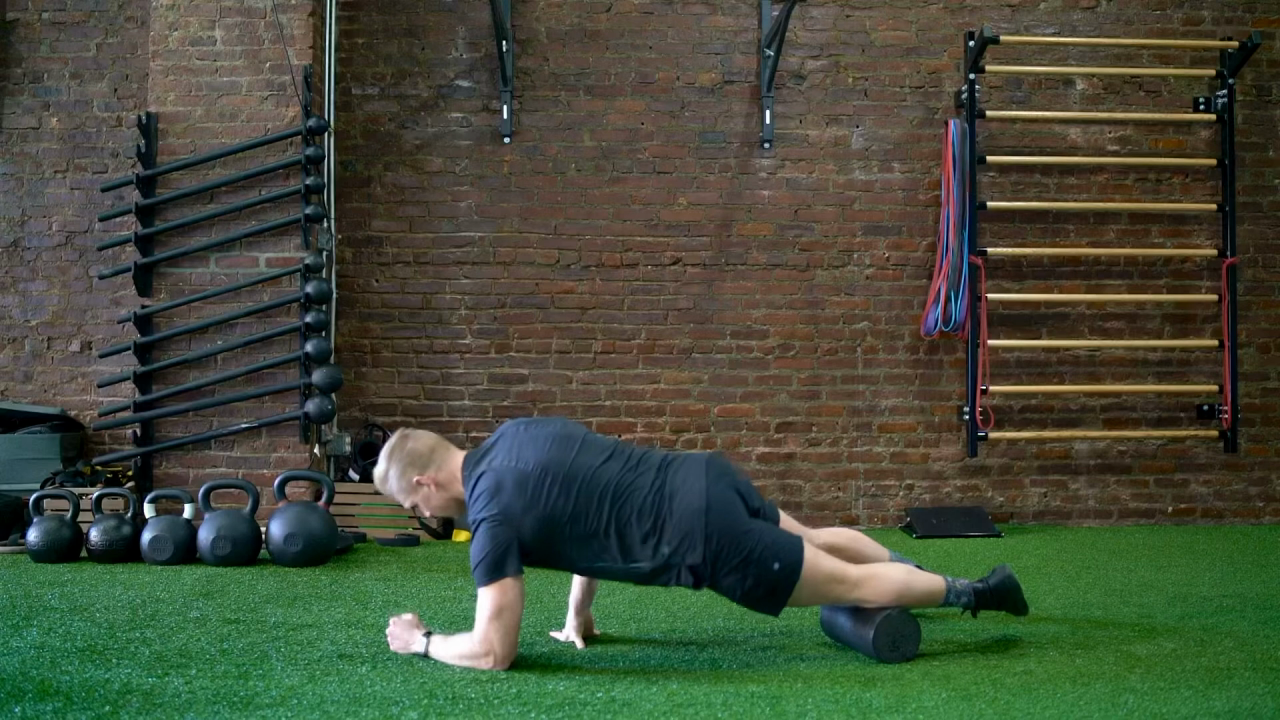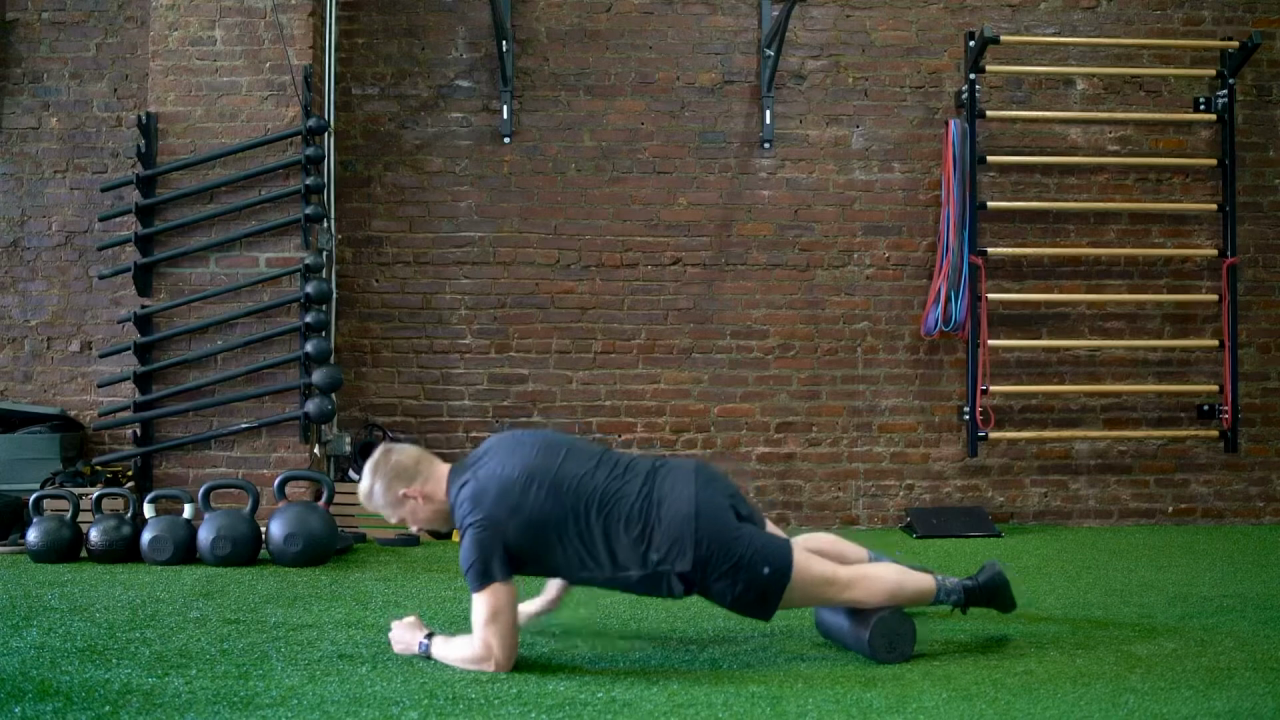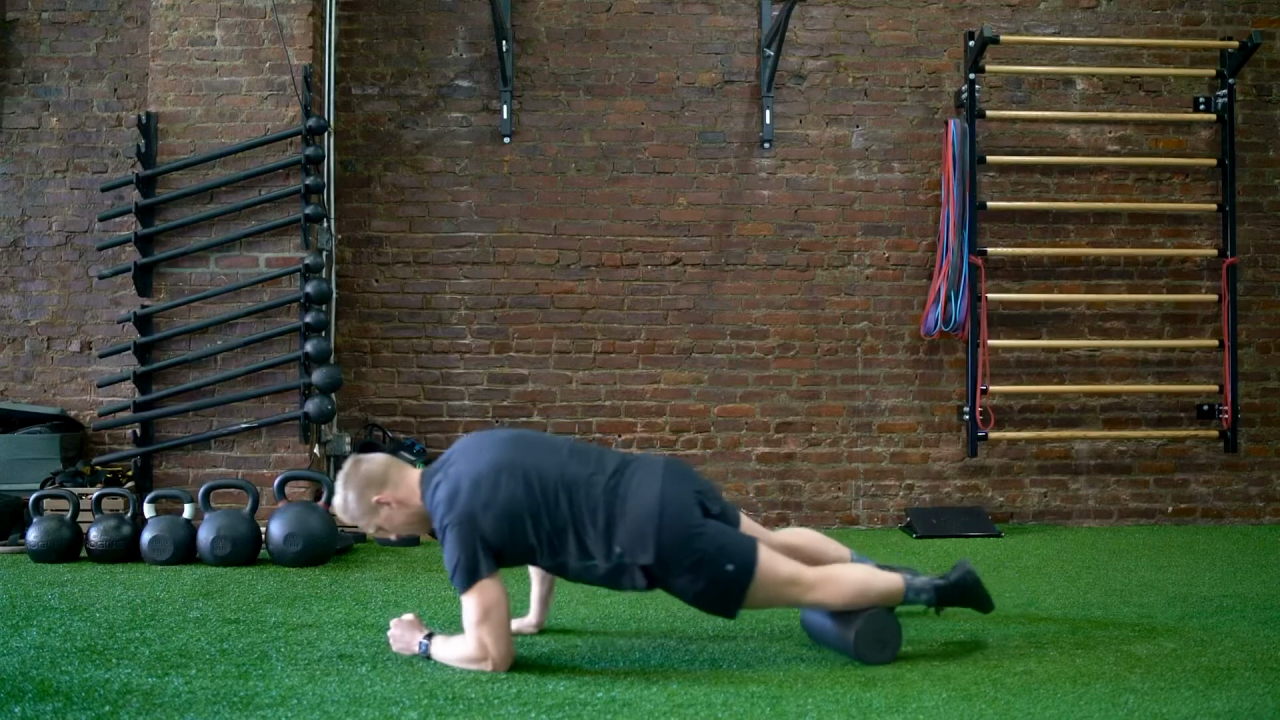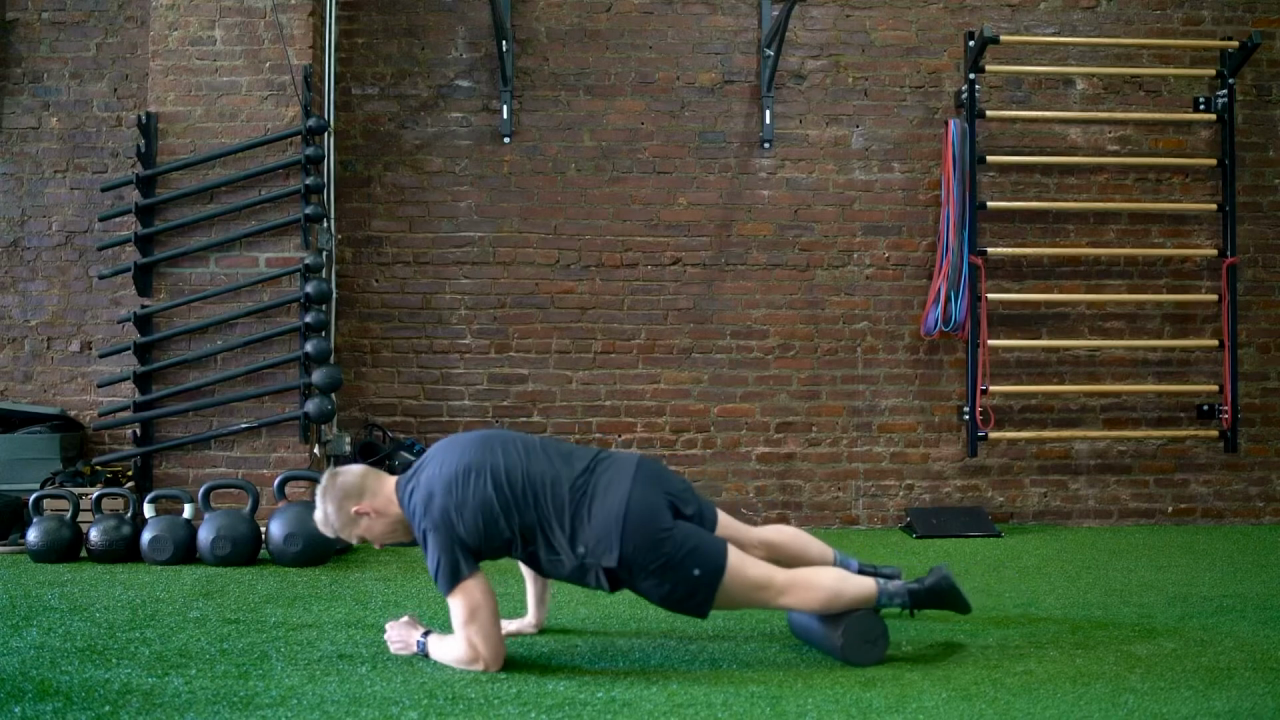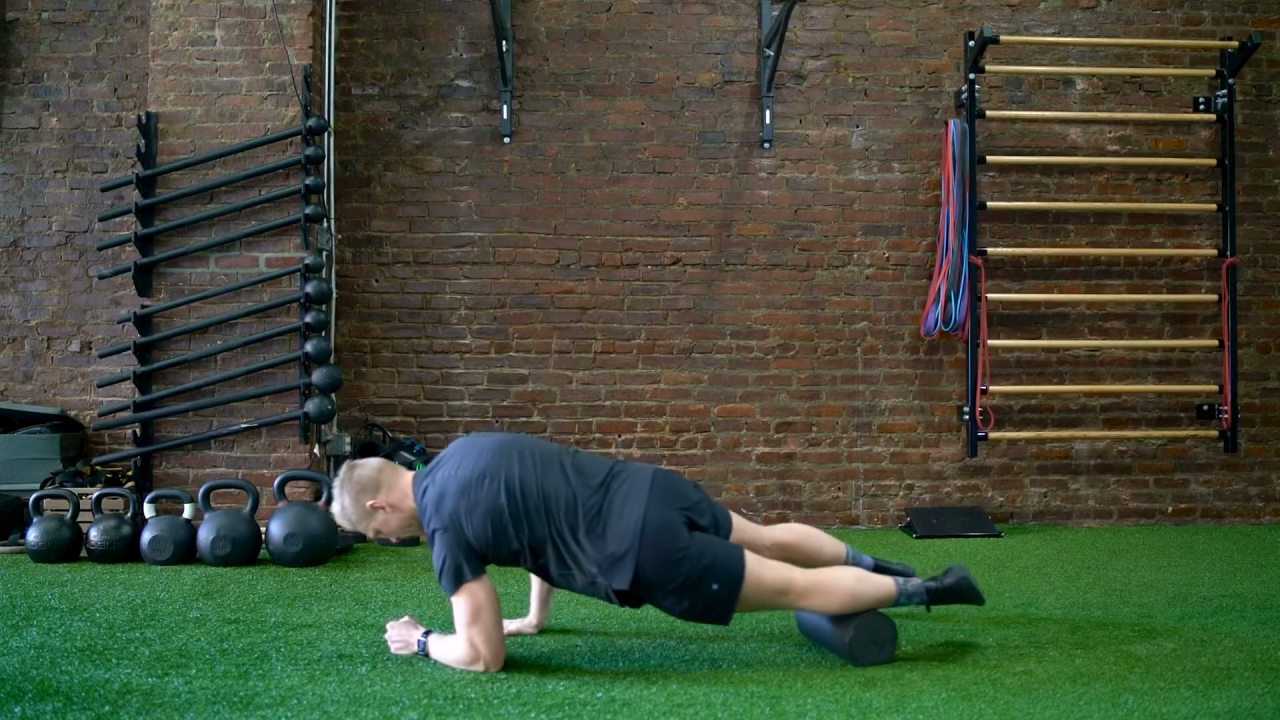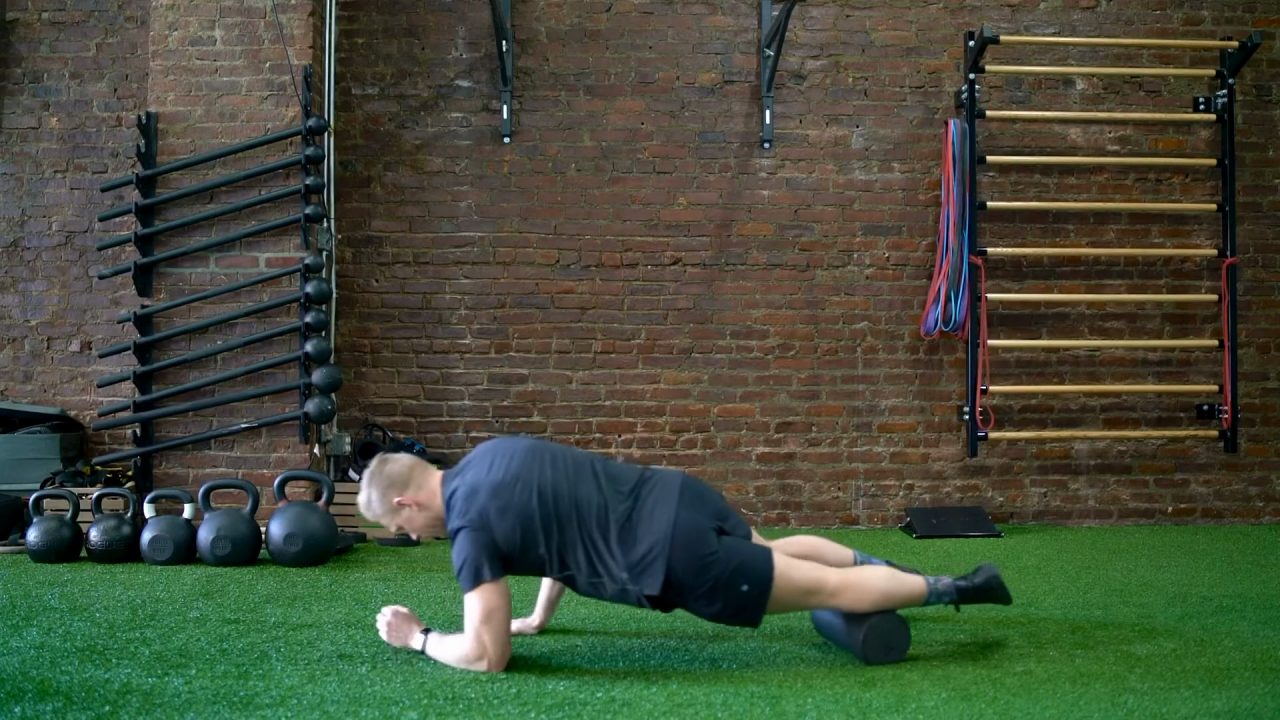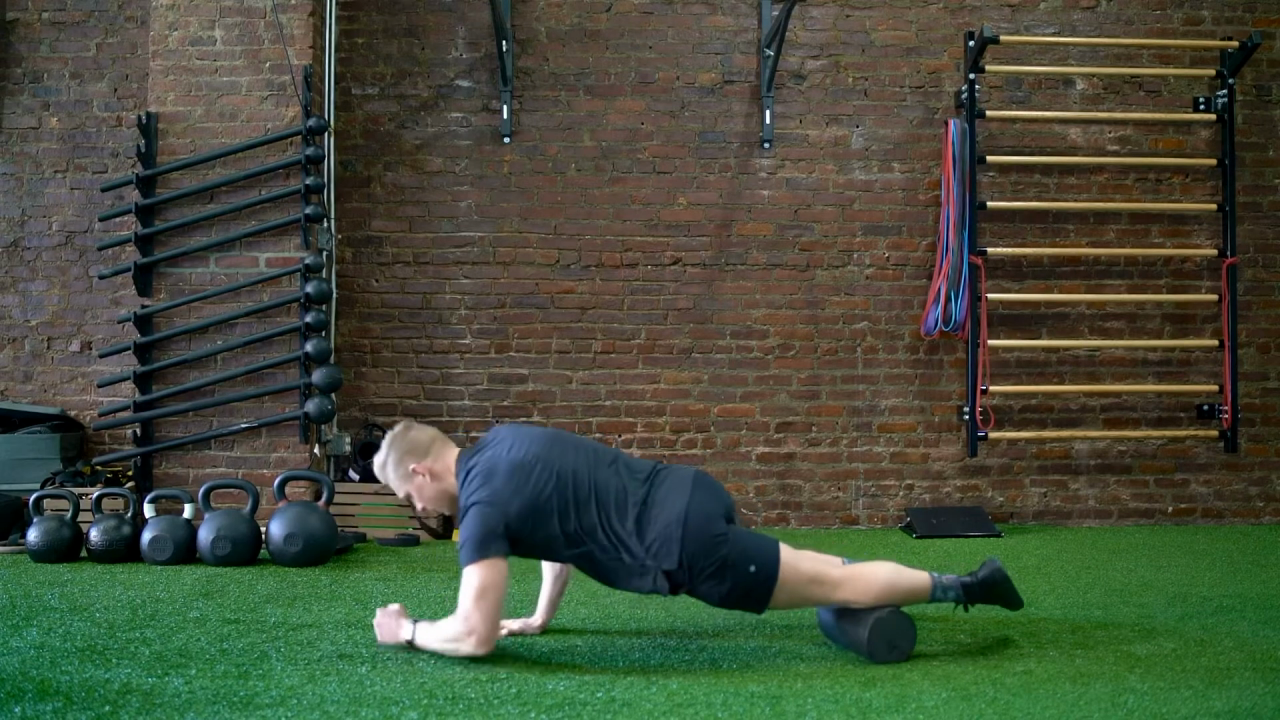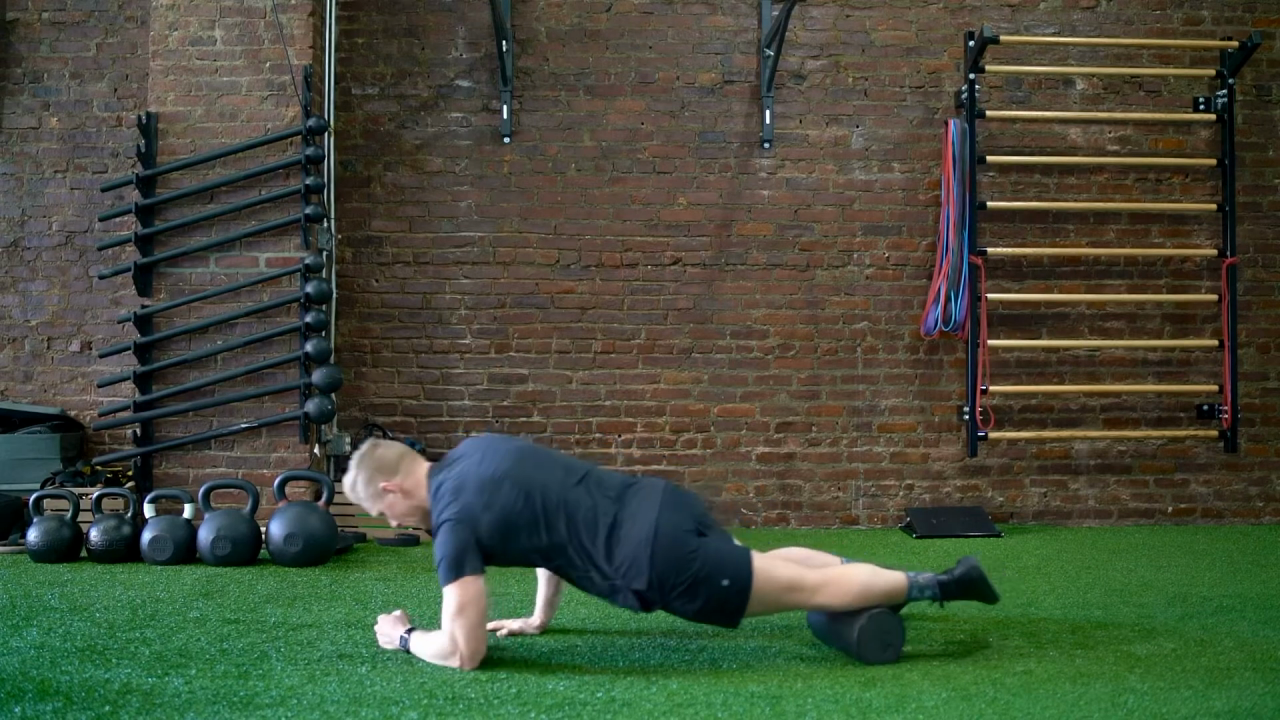
dt=0.3s
person 1, frame 1
left shoulder: (493, 513)
right shoulder: (514, 436)
left elbow: (493, 652)
left wrist: (423, 642)
right wrist: (578, 611)
left hip: (704, 535)
right hip: (703, 481)
left knee: (847, 587)
right knee: (811, 540)
left ankle: (974, 592)
right ankle: (909, 568)
person 1, frame 2
left shoulder: (479, 521)
right shoulder: (497, 451)
left elbow: (494, 655)
left wrist: (424, 643)
right wrist: (544, 601)
left hip: (692, 540)
right hip: (691, 487)
left knee: (838, 586)
right knee: (791, 545)
left ankle: (963, 589)
right ankle: (886, 565)
person 1, frame 3
left shoulder: (458, 519)
right shoulder: (467, 454)
left elbow: (490, 654)
left wrist: (423, 644)
right wrist: (537, 614)
left hip: (659, 534)
right hip: (662, 482)
left knee: (804, 584)
right knee: (772, 540)
left ankle: (934, 589)
right ankle: (880, 571)
person 1, frame 4
left shoulder: (436, 523)
right shoulder: (445, 458)
left elbow: (485, 655)
left wrist: (421, 642)
right wrist: (535, 616)
left hip: (630, 532)
right hip: (637, 478)
left knee: (776, 589)
right knee: (754, 538)
left ankle: (908, 593)
right ankle: (857, 568)
person 1, frame 5
left shoulder: (446, 525)
right shoulder: (463, 455)
left elbow: (484, 656)
left wrist: (422, 641)
right wrist: (535, 616)
left hip: (648, 549)
right hip: (652, 489)
left knee: (795, 588)
right knee: (766, 541)
left ankle: (926, 589)
right ankle: (869, 565)
person 1, frame 6
left shoulder: (470, 524)
right shoulder: (490, 456)
left elbow: (486, 655)
left wrist: (416, 637)
right wrist: (539, 617)
left hip: (674, 554)
right hip: (677, 497)
left knee: (824, 590)
right knee: (770, 548)
left ankle: (958, 588)
right ankle: (867, 562)
person 1, frame 7
left shoulder: (484, 501)
right shoulder: (502, 443)
left elbow: (474, 637)
left wrist: (406, 631)
right wrist: (539, 617)
left hip: (682, 541)
right hip: (686, 495)
left knee: (828, 587)
right knee: (782, 561)
left ankle: (963, 586)
right ankle: (859, 567)
person 1, frame 8
left shoulder: (455, 519)
right shoulder: (476, 452)
left elbow: (464, 652)
left wrist: (404, 636)
right wrist: (541, 616)
left hip: (657, 557)
right hip: (662, 504)
left knee: (807, 591)
right knee: (761, 560)
left ankle: (939, 583)
right ankle: (870, 572)
